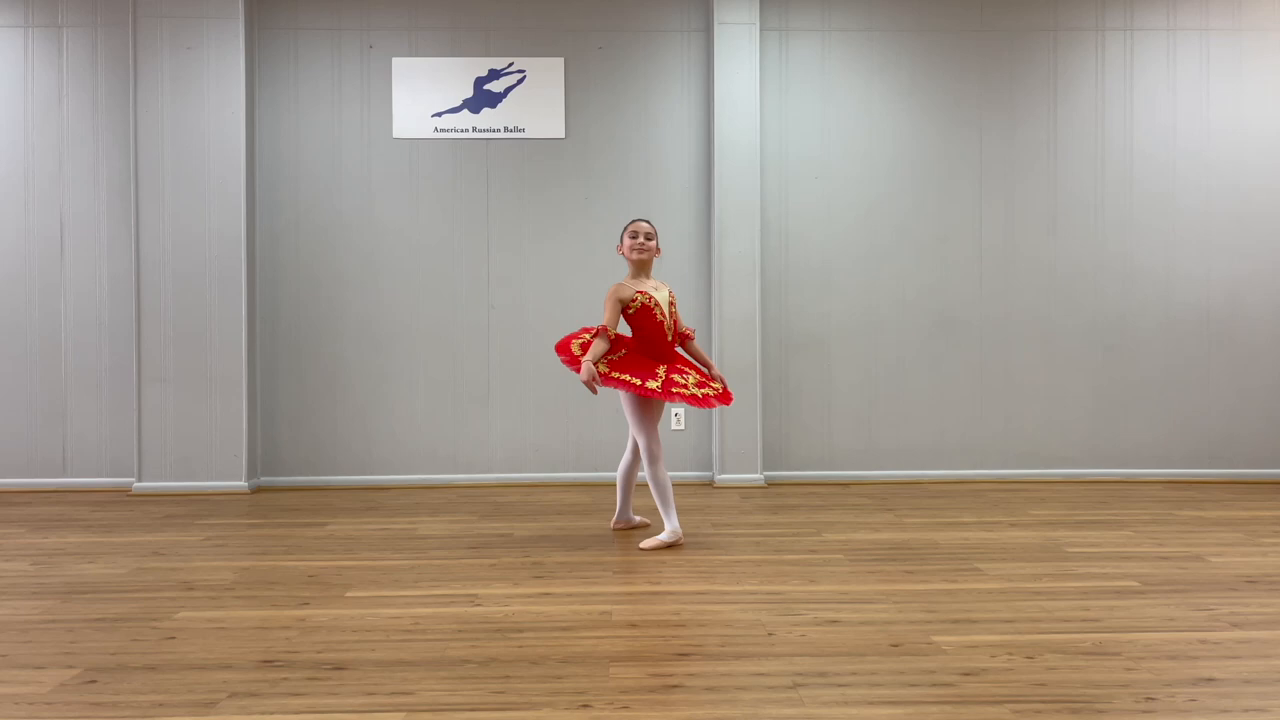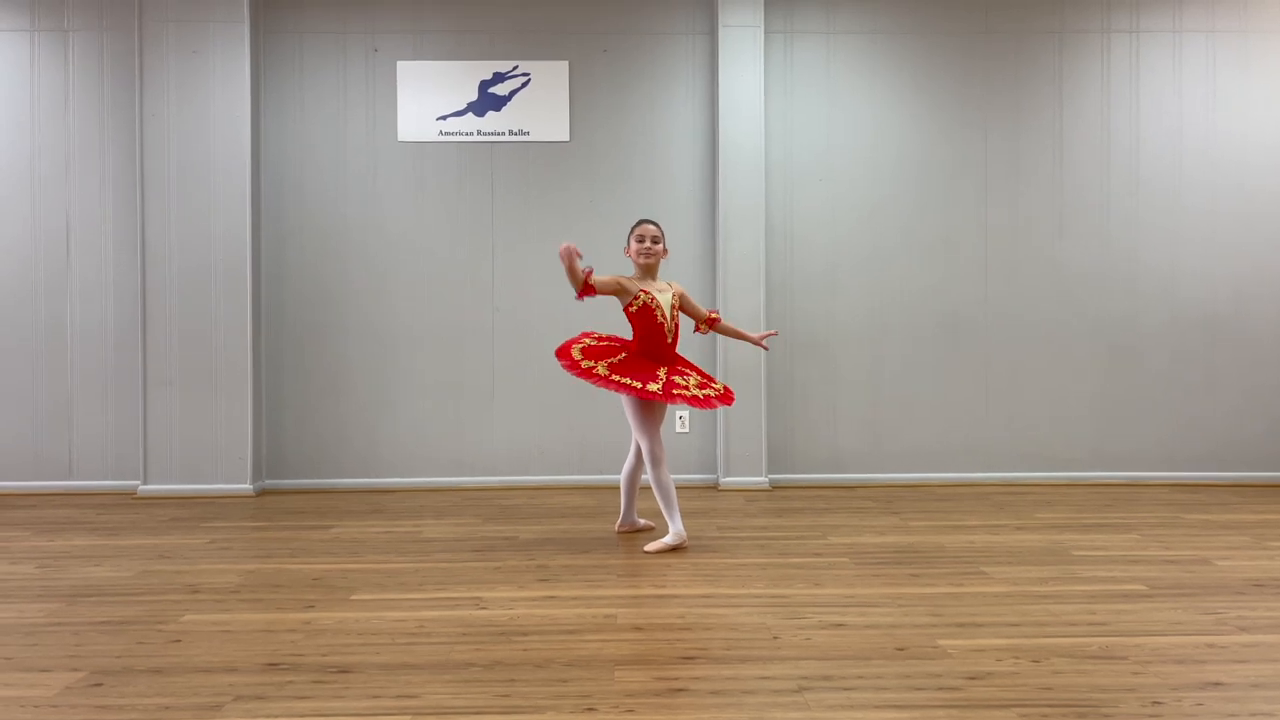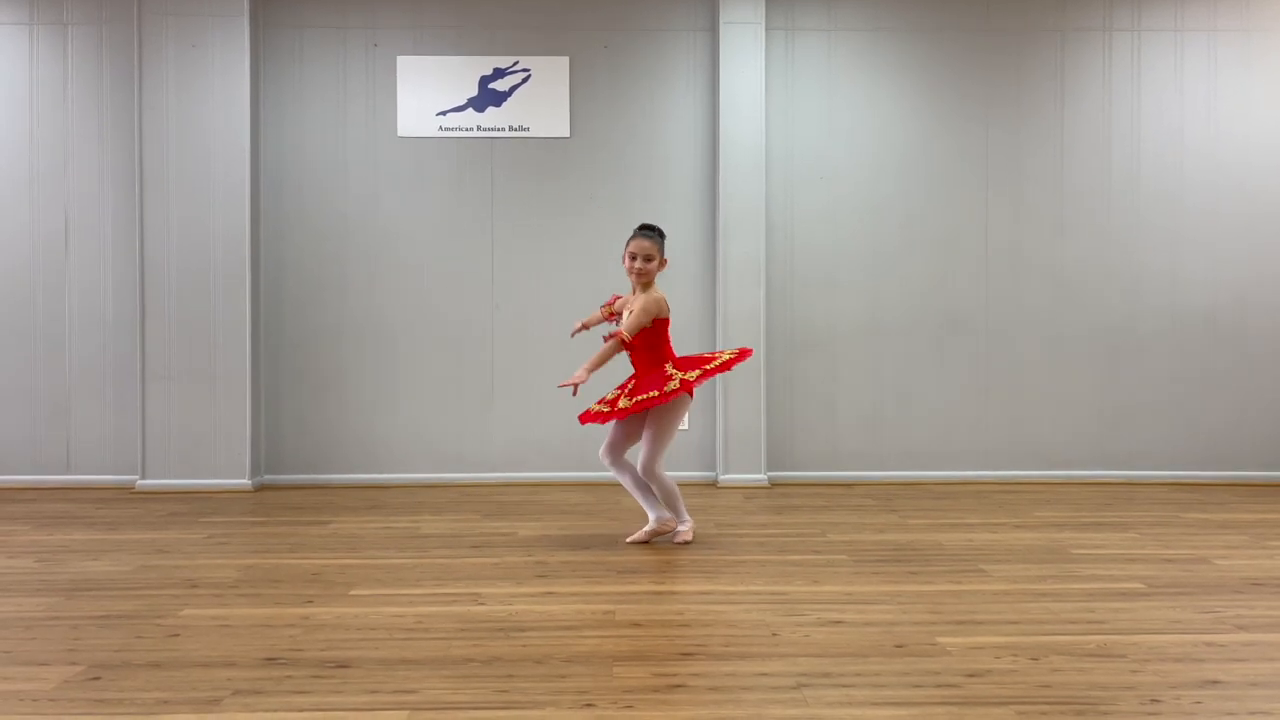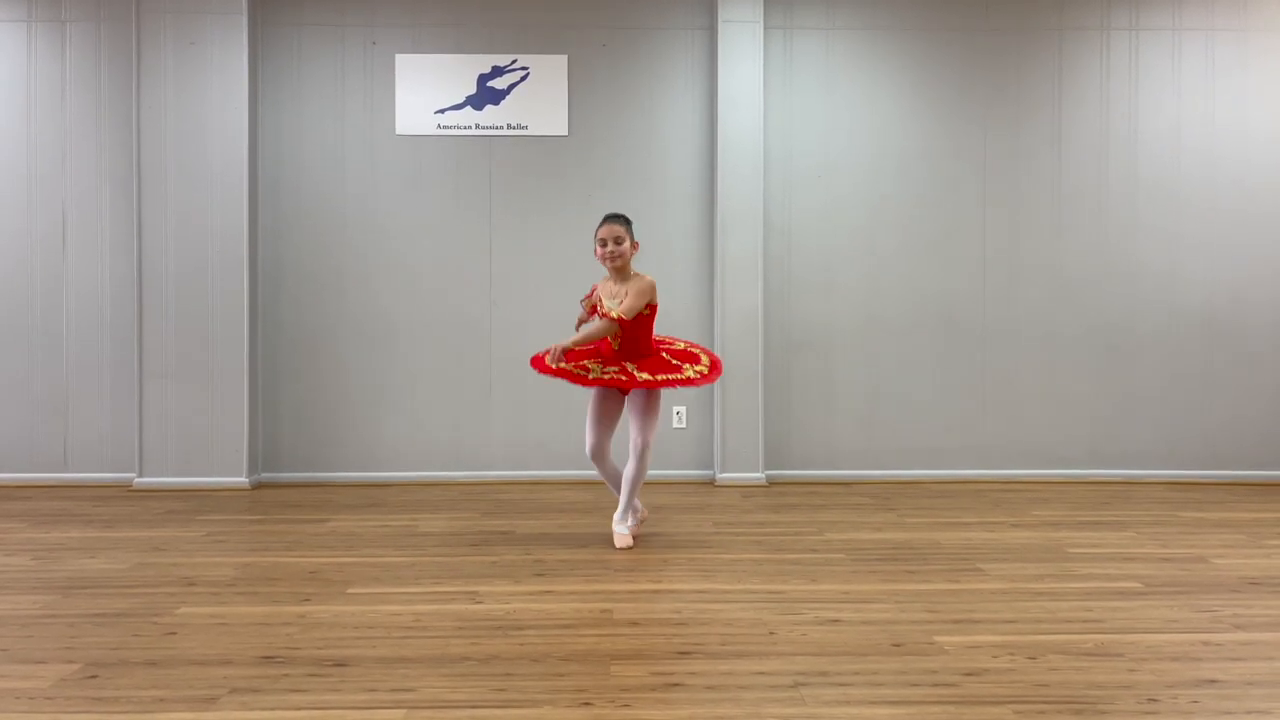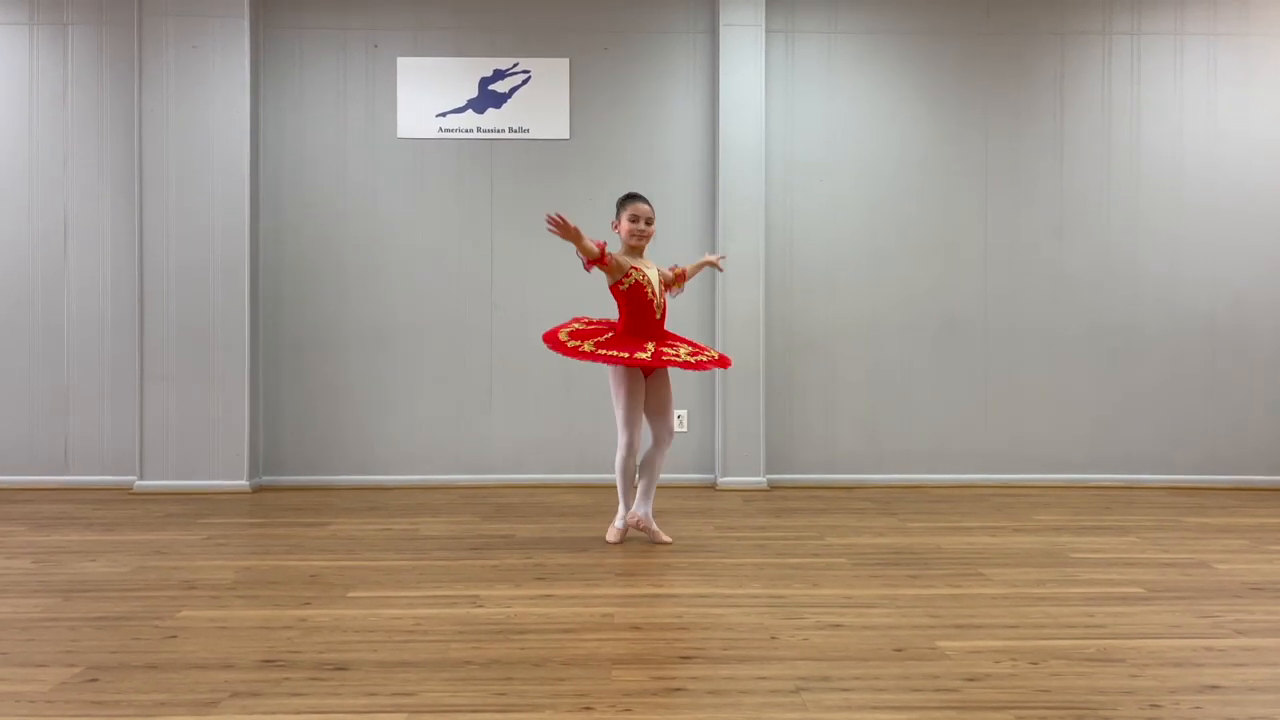
dt=1s
person 1, frame 1
left shoulder: (666, 290)
right shoulder: (619, 291)
left elbow: (683, 335)
right elbow: (605, 335)
left wrist: (710, 366)
right wrist: (587, 362)
left hip: (661, 371)
right hip: (634, 370)
left knee: (638, 447)
right knee: (651, 450)
left ankle: (624, 514)
right ankle: (672, 528)
person 1, frame 2
left shoulder: (675, 290)
right shoulder: (624, 286)
left elbow: (708, 320)
right elbow: (582, 283)
left wrist: (749, 336)
right wrist: (569, 260)
left hip: (664, 372)
right hip: (636, 371)
left knee: (642, 450)
right knee: (654, 451)
left ankle: (627, 518)
right ankle: (677, 530)
person 1, frame 3
left shoulder: (652, 300)
right shoulder: (631, 299)
left elbow: (622, 339)
right elbow: (607, 314)
left wrist: (586, 370)
right wrist: (586, 322)
left hip: (670, 383)
right hip: (647, 388)
left knee: (646, 465)
right knee: (610, 454)
left ankle: (681, 520)
right ankle: (660, 519)
person 1, frame 4
left shoulder: (645, 284)
right shoulder: (600, 288)
left elbow: (617, 322)
left wrist: (570, 342)
left hip: (647, 369)
right hip: (608, 371)
left knee: (641, 444)
right knee: (595, 450)
left ankle: (623, 516)
right ankle: (633, 507)
person 1, frame 5
left shoulder: (651, 265)
right shoulder: (616, 262)
left elbow: (674, 280)
right elbow: (592, 252)
left wrist: (705, 261)
right wrist: (574, 236)
left hip: (655, 354)
right hip: (624, 352)
left knee: (664, 435)
right knee: (629, 440)
left ankle: (642, 513)
right ankle: (624, 513)
